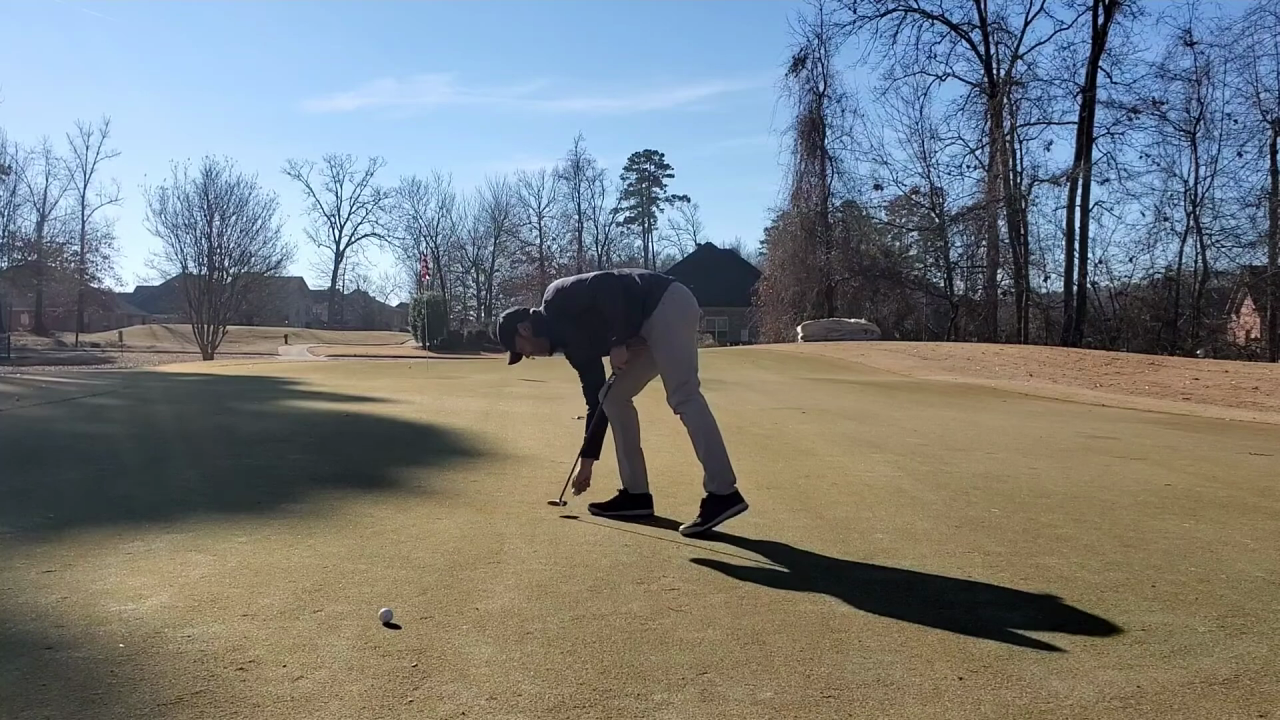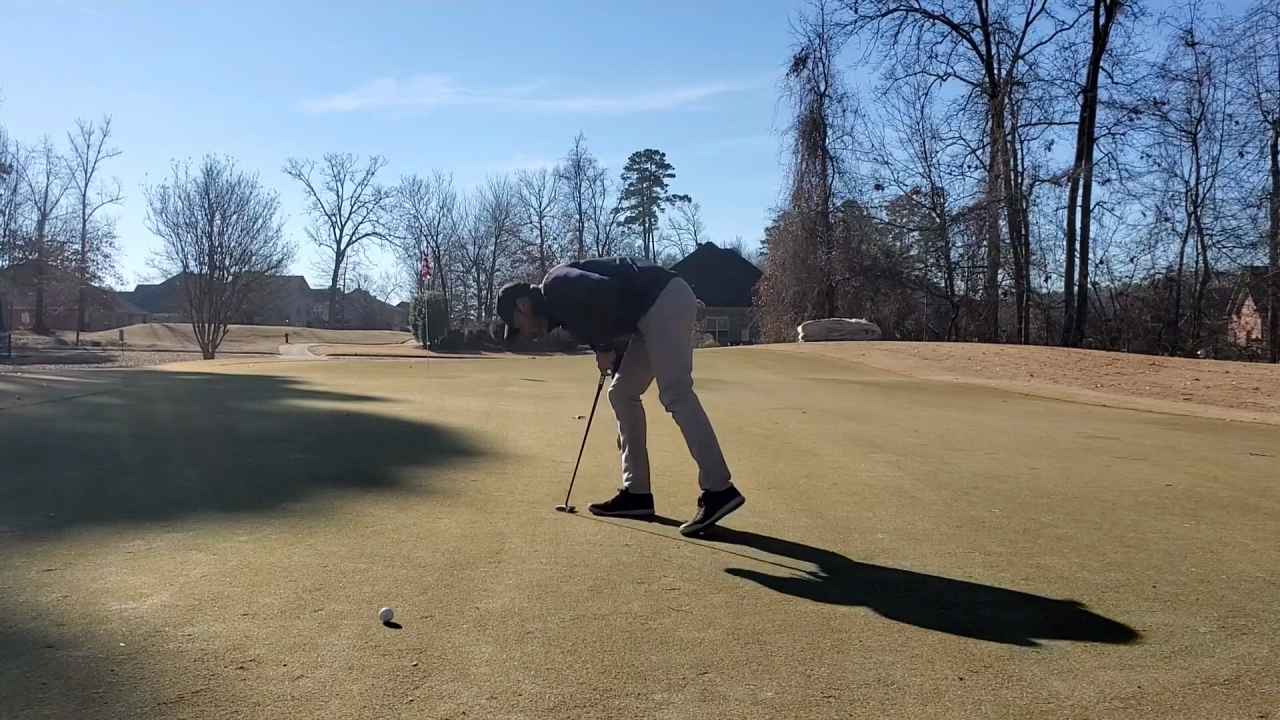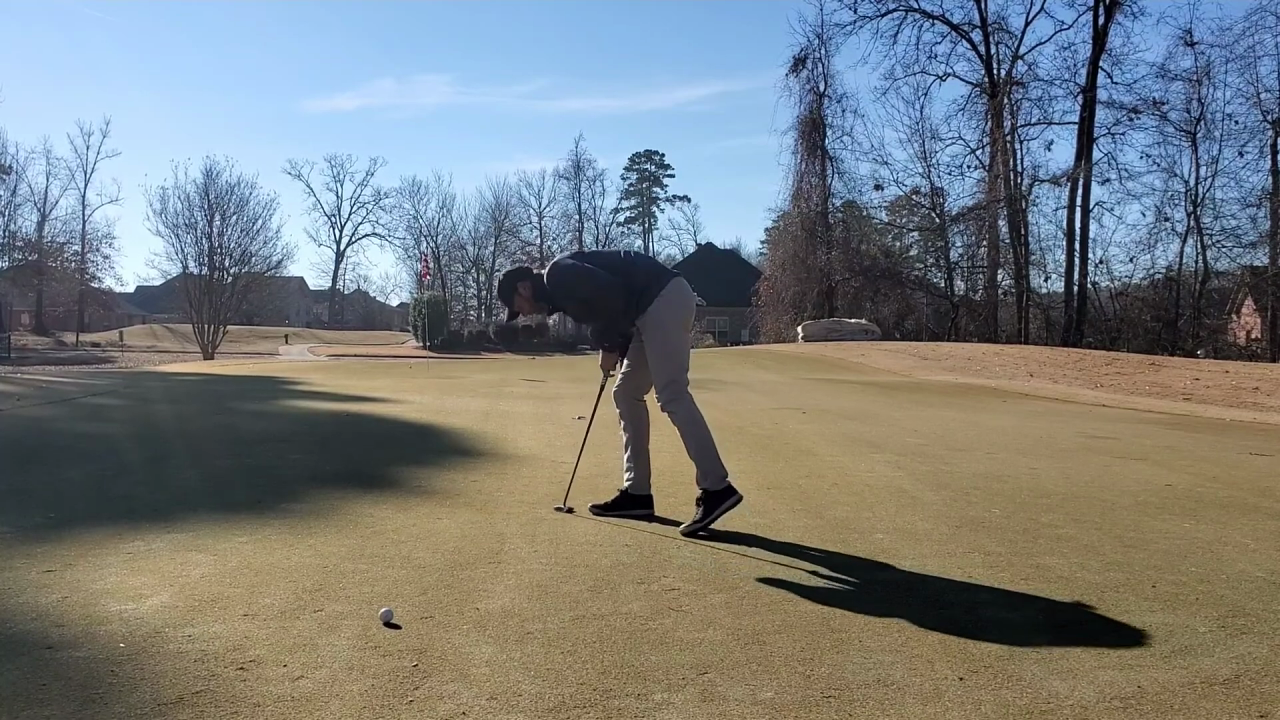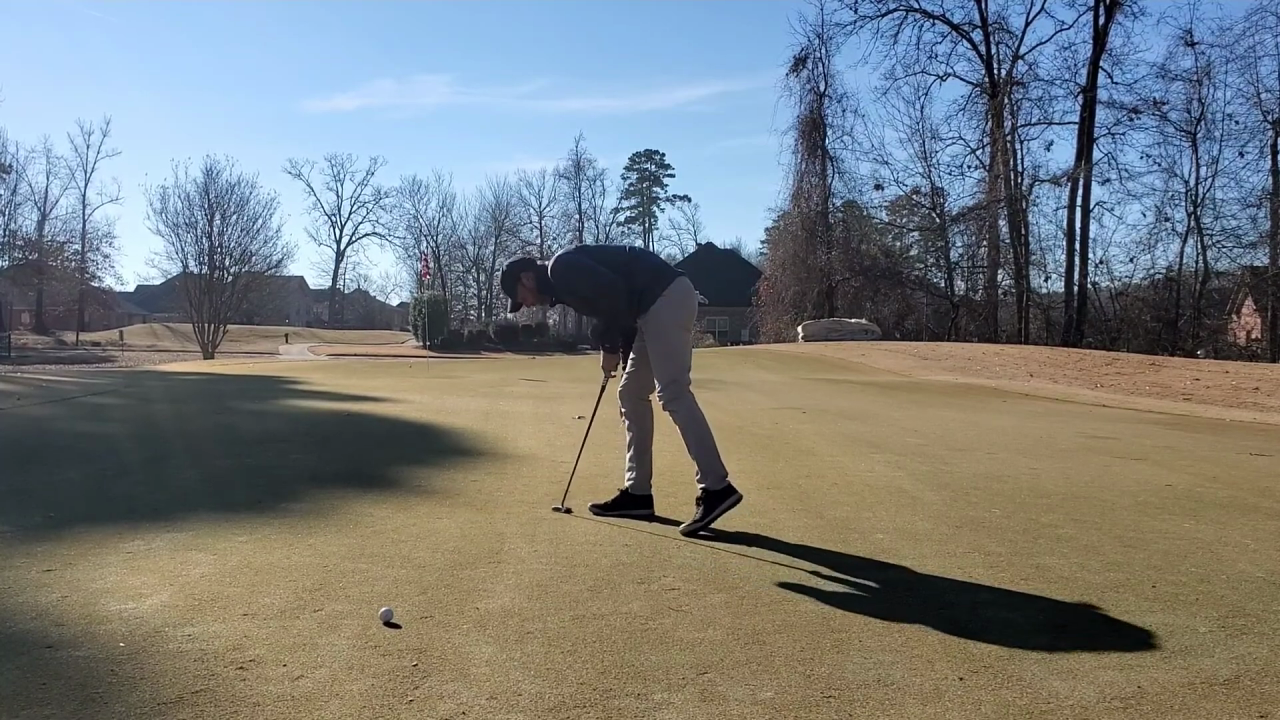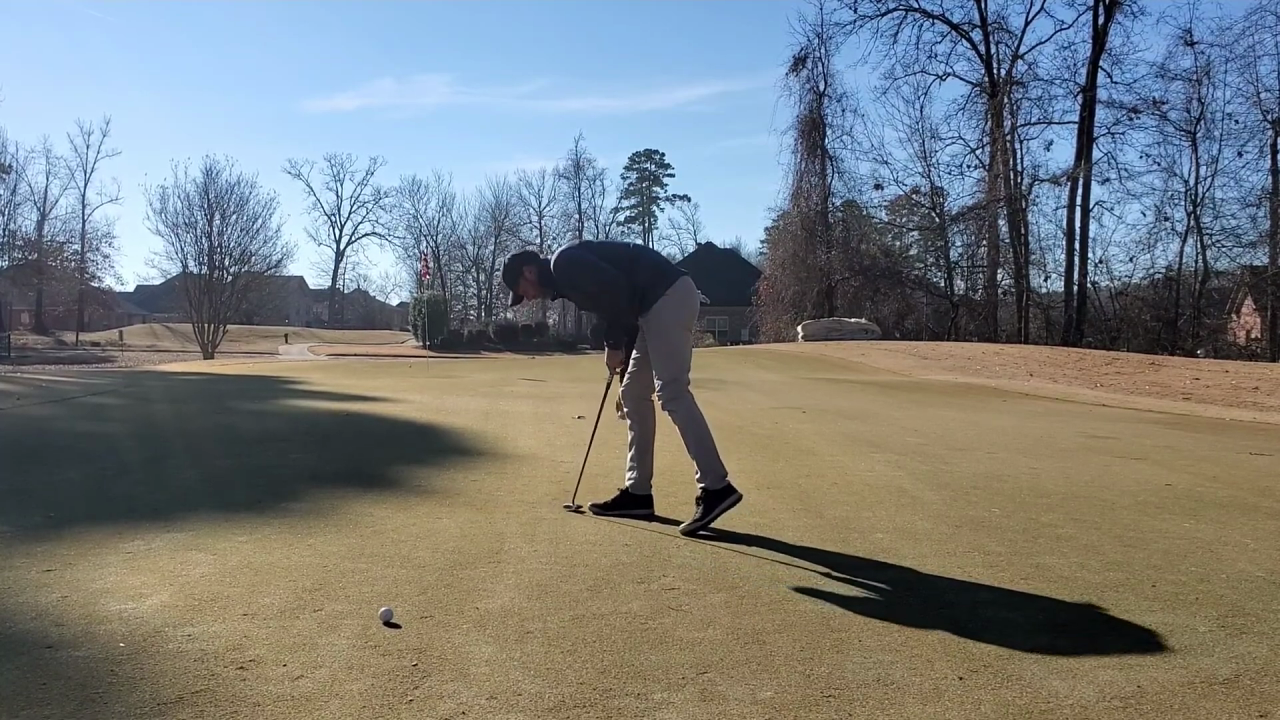
dt=0.4s
person 1, frame 1
left shoulder: (558, 300)
right shoulder: (569, 339)
left elbow: (604, 283)
right elbow: (595, 396)
left wrist: (616, 342)
right wrist: (587, 460)
left hip: (668, 305)
left knee: (683, 397)
right knee: (613, 396)
left ankle: (723, 494)
right ankle: (636, 493)
person 1, frame 2
left shoulder: (556, 286)
right shoulder: (563, 311)
left elbow: (605, 290)
right elbow: (613, 344)
left wrist: (603, 347)
left hip: (666, 300)
right hip: (653, 311)
left knee: (676, 394)
right knee: (621, 393)
left ankle: (719, 491)
right ankle: (637, 492)
person 1, frame 3
left shoulder: (558, 275)
right shoulder: (561, 293)
left elbow: (611, 291)
right elbow: (613, 320)
left wrist: (607, 347)
left hip: (665, 298)
right hip: (655, 308)
left knee: (671, 394)
right knee: (627, 393)
left ankle: (717, 489)
right ankle: (637, 494)
person 1, frame 4
left shoulder: (561, 268)
right shoulder: (564, 285)
left elbow: (613, 292)
right elbow: (617, 314)
left wrist: (608, 348)
left hip: (667, 298)
right hip: (658, 305)
left knee: (672, 393)
right knee: (631, 393)
left ankle: (716, 489)
right ankle: (637, 493)
person 1, frame 5
left shoulder: (564, 263)
right shoulder: (566, 278)
left elbow: (616, 288)
right elbow: (617, 312)
left wrist: (613, 345)
right wrist: (624, 371)
left hip: (669, 296)
right hip: (659, 304)
left knee: (672, 392)
right knee: (634, 393)
left ankle: (716, 488)
right ankle: (637, 493)
